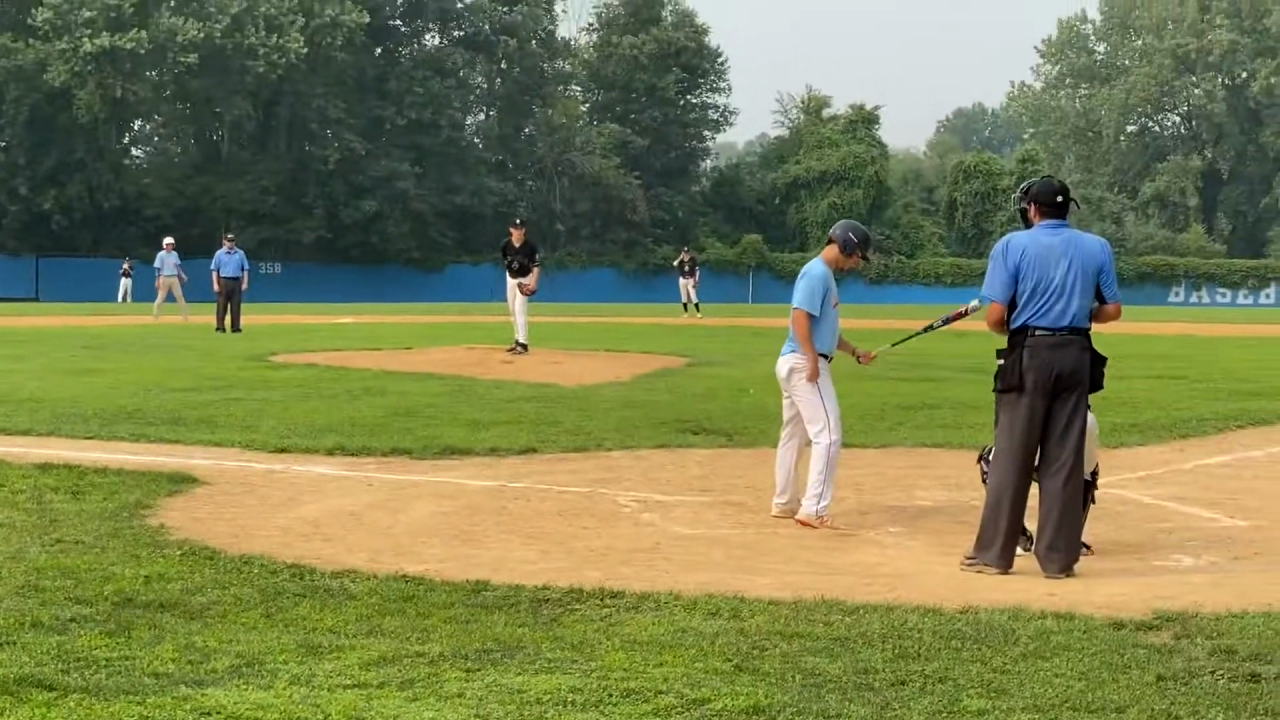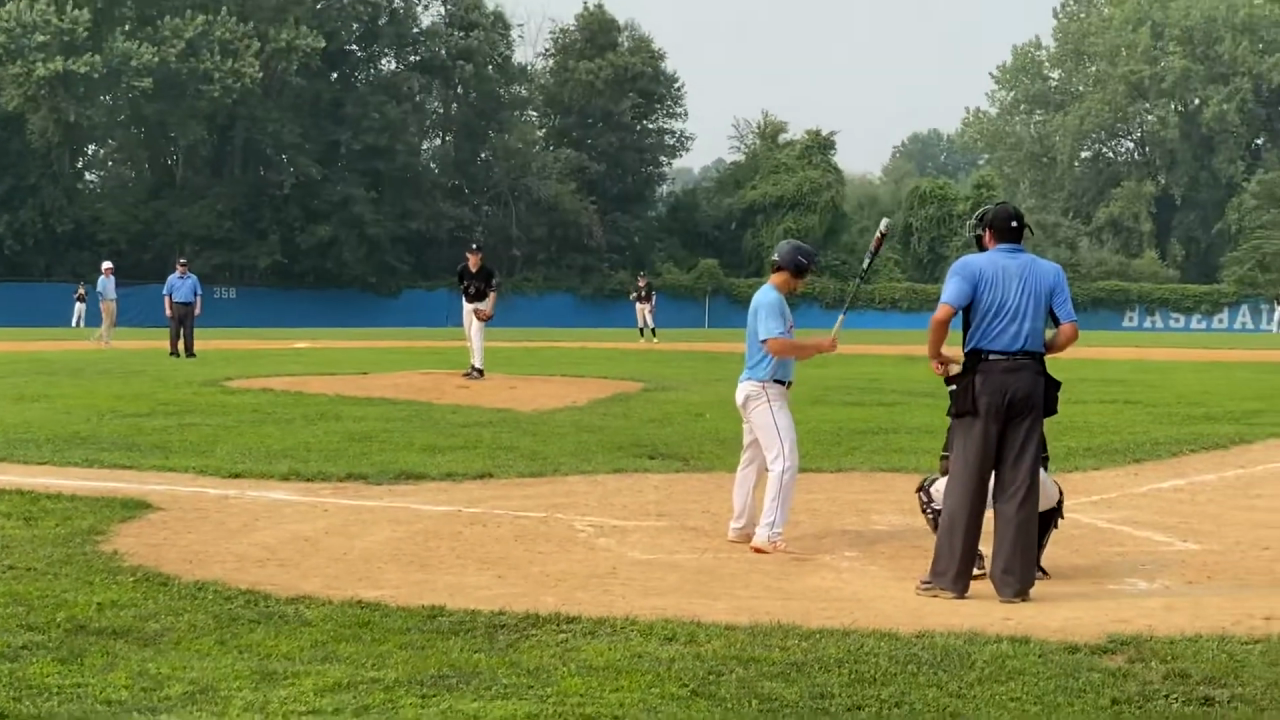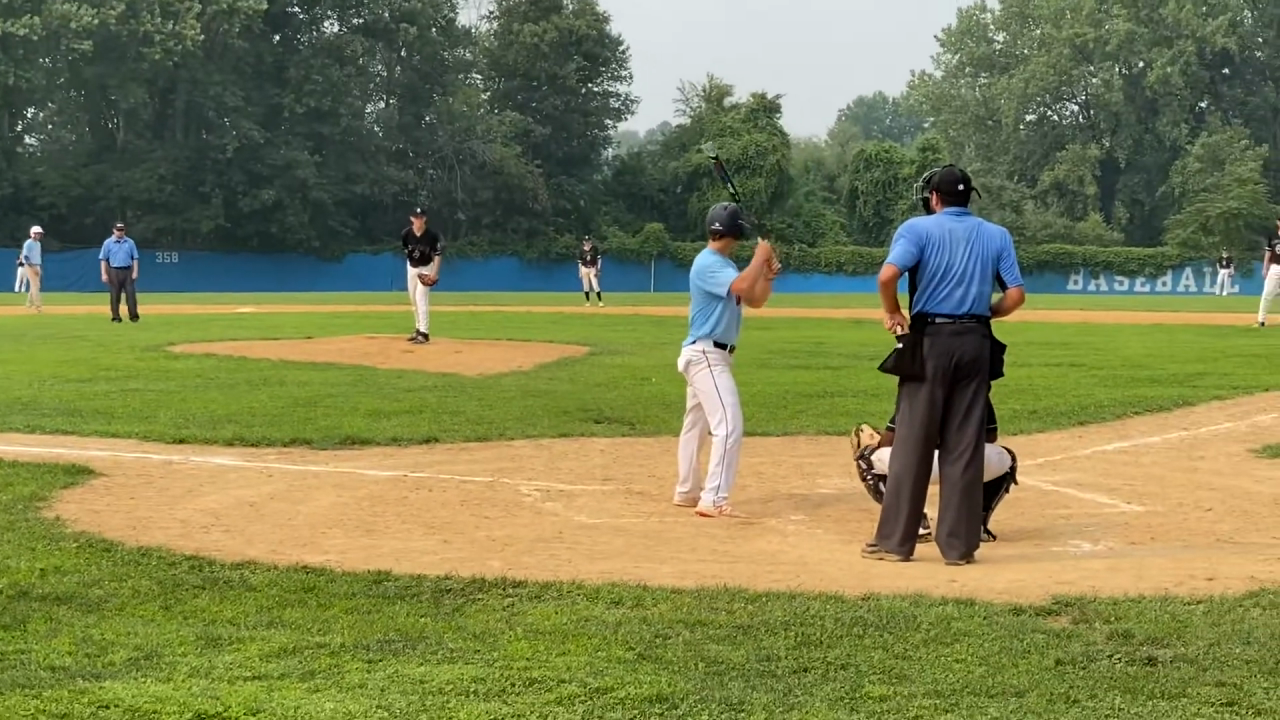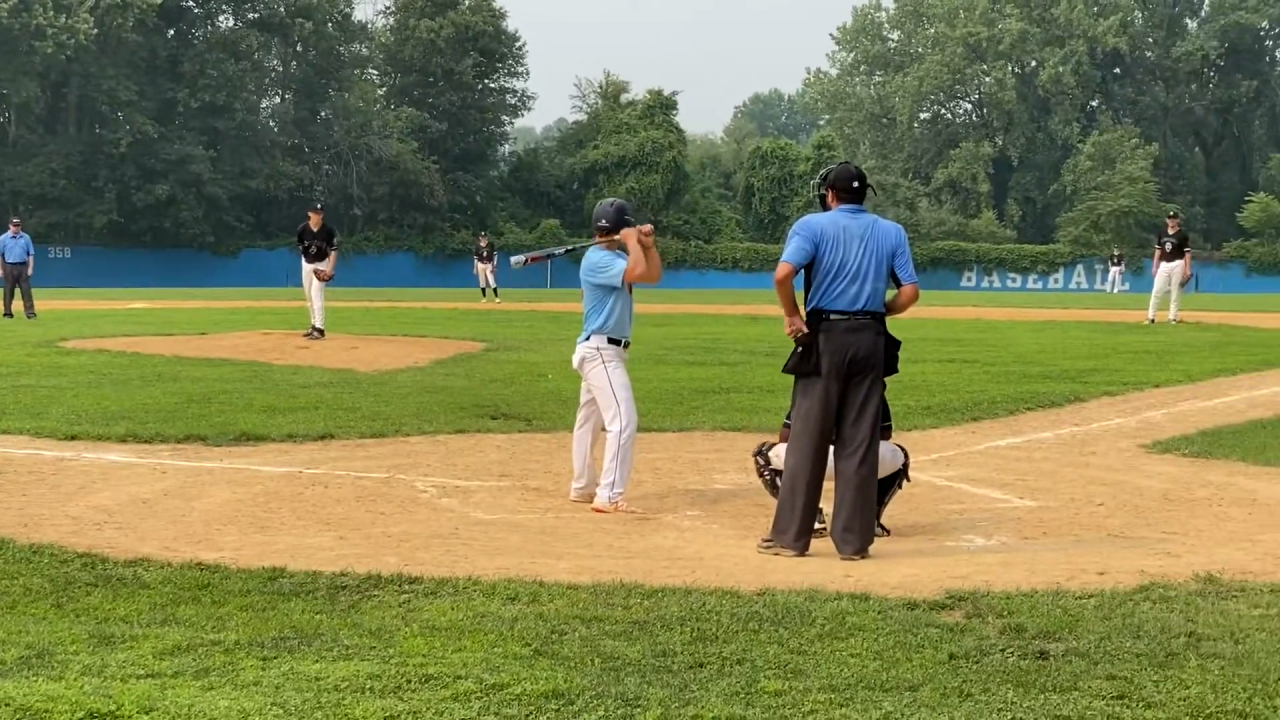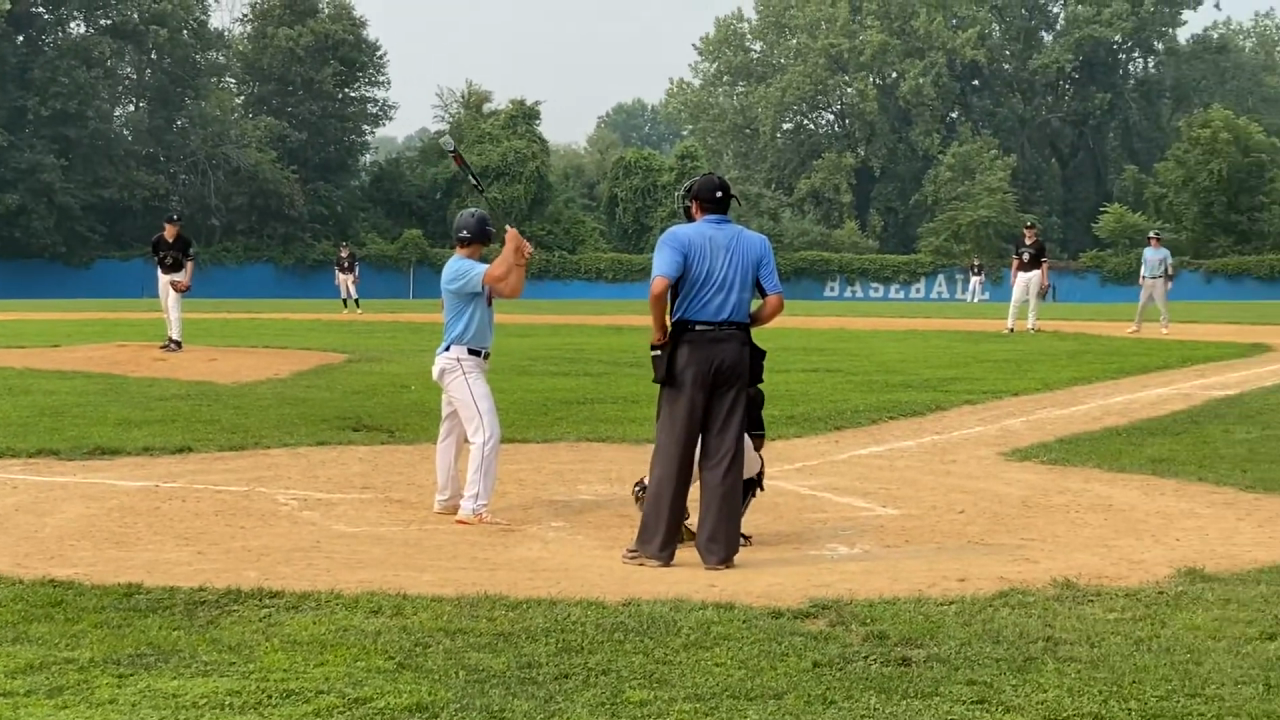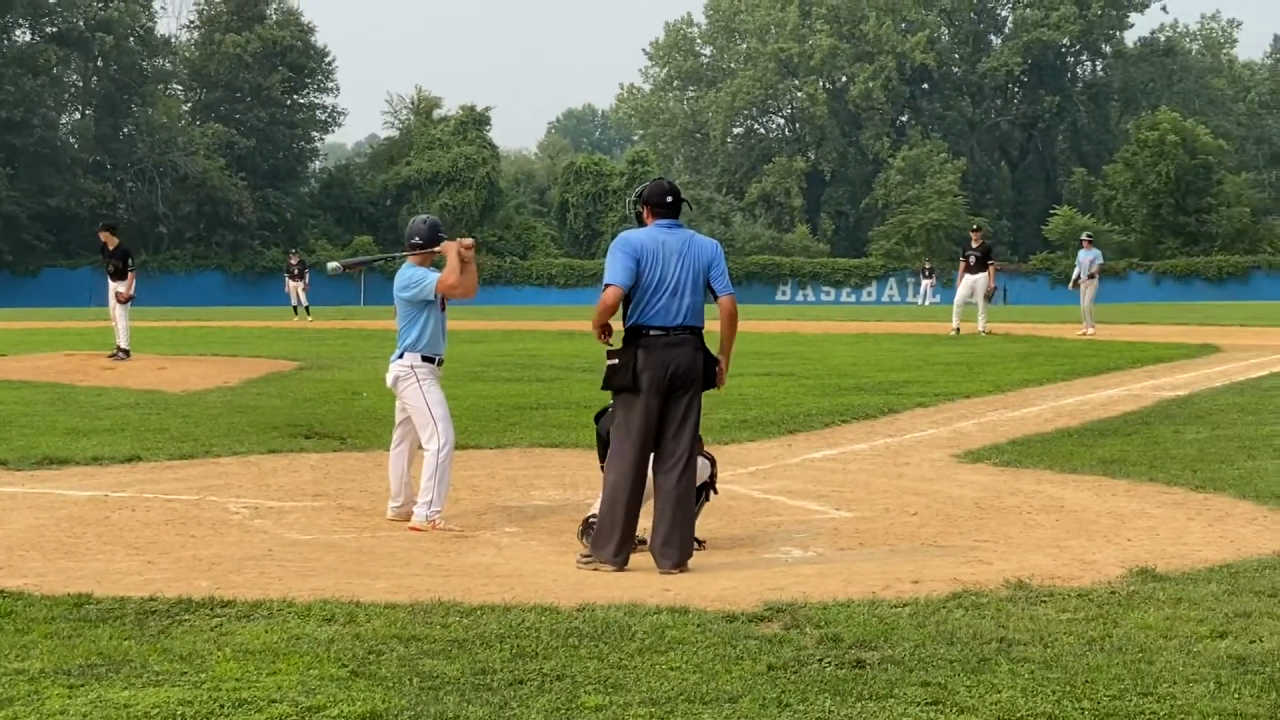
dt=0.5s
person 1, frame 1
left shoulder: (1012, 244)
right shoulder: (1098, 247)
left elbow: (995, 316)
right elbow: (1112, 311)
left wrist: (1012, 328)
left hip: (1029, 355)
right hip: (1075, 356)
left knee: (1012, 457)
right knee: (1065, 461)
left ankle: (994, 554)
right ankle: (1059, 558)
person 1, frame 2
left shoulder: (971, 265)
right shoulder: (1051, 271)
left elbow: (942, 316)
right elbow: (1069, 332)
left wrist: (936, 354)
left hip: (984, 377)
right hip: (1030, 380)
left knee: (967, 478)
right knee: (1020, 483)
left ankle: (949, 578)
right ankle: (1014, 581)
person 1, frame 3
left shoulder: (918, 227)
right shoulder: (998, 235)
left elbow: (887, 275)
right elbow: (1015, 295)
left wrist: (893, 312)
left hip: (930, 340)
right hip: (975, 342)
left knee: (913, 441)
right knee: (965, 445)
left ankle: (895, 540)
right ankle: (959, 544)
person 1, frame 4
left shoulder: (812, 225)
right shoulder: (893, 232)
left elbow: (783, 274)
right elbow: (910, 292)
left wrist: (791, 315)
left hip: (826, 336)
right hip: (870, 339)
left knee: (808, 438)
right knee: (860, 441)
left ankle: (790, 535)
right ankle: (854, 539)
person 1, frame 5
left shoulder: (679, 235)
right shoulder: (757, 242)
left elbow: (659, 288)
right elbow: (774, 302)
left wrist: (659, 329)
left hip: (691, 347)
right hip: (735, 350)
left knee: (673, 448)
right knee: (725, 452)
left ankle: (655, 546)
right ankle: (718, 549)
person 1, frame 6
left shoulder: (630, 241)
right shoulder: (709, 247)
left elbow: (612, 298)
right elbow: (728, 306)
left wrist: (599, 326)
right wrist: (723, 357)
left hip: (644, 354)
right hip: (689, 354)
left knee: (627, 455)
right knee: (678, 458)
left ankle: (609, 552)
right ankle: (673, 554)
person 2, frame 1
left shoulder: (826, 274)
right shoulder: (817, 272)
right elbow: (799, 317)
left wrist: (855, 352)
right wrist: (812, 359)
left hip: (795, 364)
right hip: (804, 364)
left knee: (792, 435)
right knee: (828, 436)
left ankle: (784, 503)
right ankle: (814, 509)
person 2, frame 2
left shoulder: (775, 299)
right shoulder: (769, 299)
left elbow: (787, 349)
right elbow: (776, 345)
left wrist: (816, 347)
right wrist: (815, 346)
left hip: (758, 390)
right hip: (764, 391)
left knee: (753, 460)
right knee: (785, 461)
left ankle: (740, 527)
right ankle: (767, 536)
person 2, frame 3
left shoulder: (723, 263)
right shoulder: (709, 263)
left elbow: (754, 300)
right elbow: (743, 286)
left wrist: (767, 276)
right wrist: (760, 256)
left hip: (706, 354)
right hip: (707, 354)
left knee: (696, 424)
right knee: (729, 426)
left ankle: (686, 492)
right ankle: (713, 501)
person 2, frame 4
left shoulder: (616, 257)
right shoulder: (597, 260)
left elbow: (653, 275)
right elbow: (638, 272)
left wrist: (647, 244)
right wrist: (633, 242)
left hip: (602, 350)
right hip: (601, 350)
left knee: (589, 420)
right knee: (624, 421)
left ankle: (583, 487)
right ankle: (609, 497)
person 2, frame 5
left shoulder: (475, 270)
right shoulder: (458, 269)
left elbow: (511, 290)
right elbow: (498, 274)
left wrist: (520, 261)
right wrist: (510, 244)
left hip: (462, 361)
right hip: (461, 361)
left knee: (452, 433)
right knee: (486, 433)
left ankle: (447, 499)
right ankle: (472, 508)
person 2, frame 6
left shoulder: (426, 275)
right shoulder: (410, 276)
left elbow: (467, 290)
right elbow: (451, 283)
left wrist: (467, 258)
right wrist: (452, 254)
left hip: (415, 368)
right hip: (415, 368)
left knee: (405, 439)
right knee: (441, 439)
left ankle: (400, 506)
right ankle: (426, 515)
